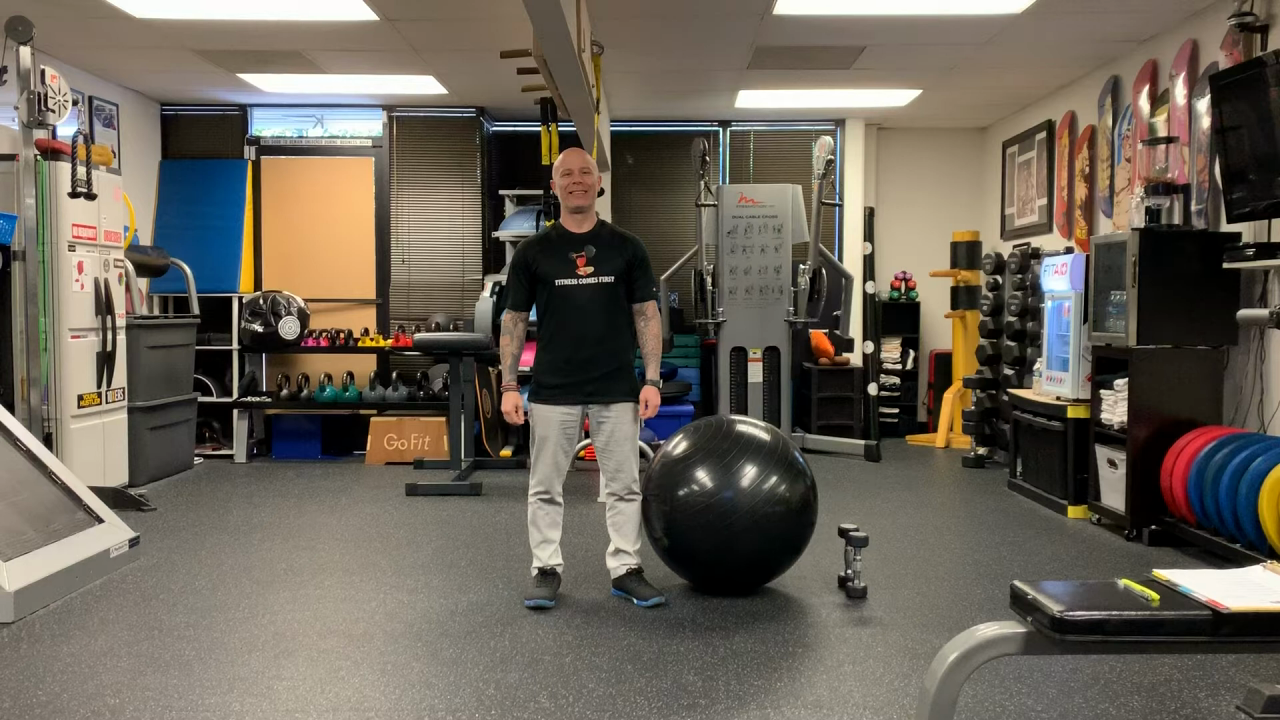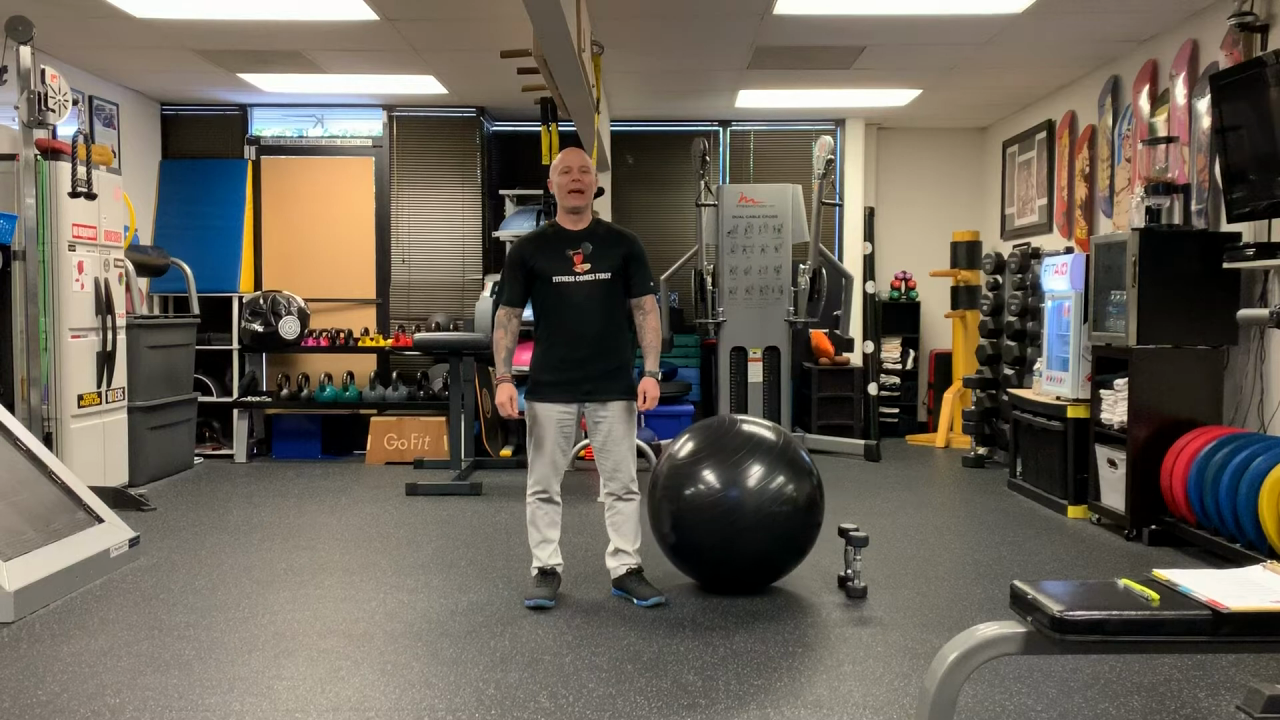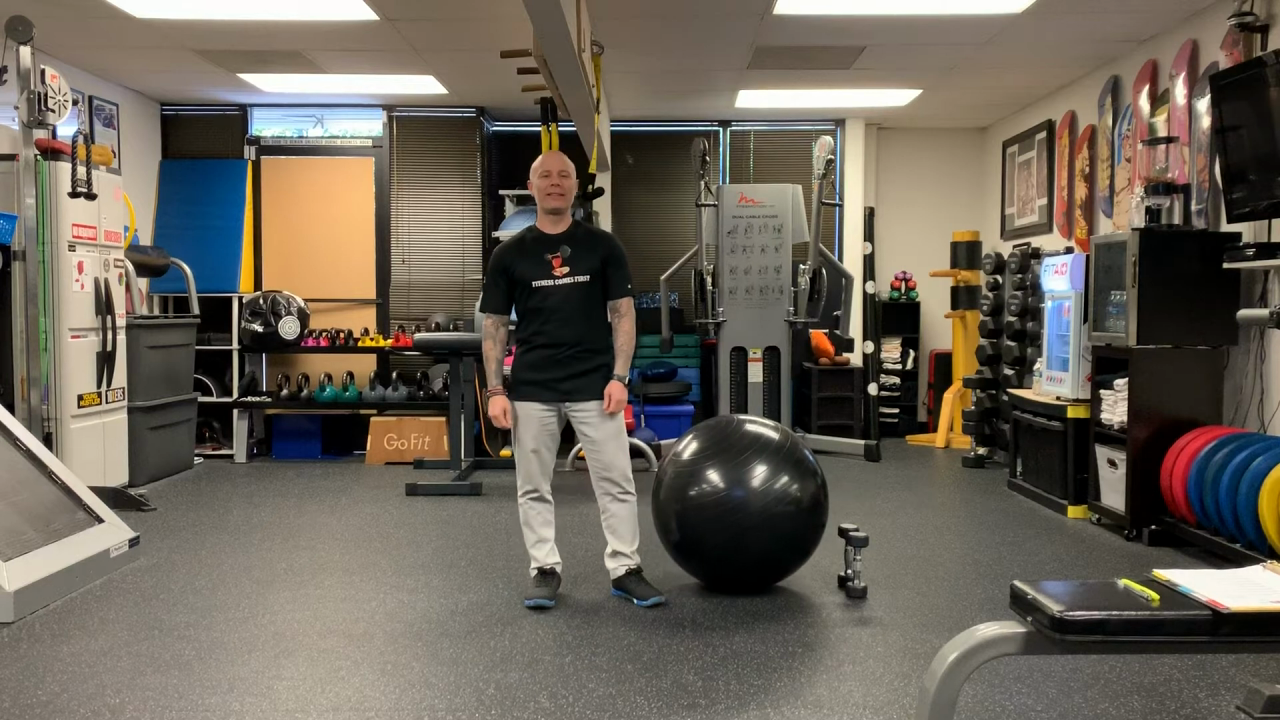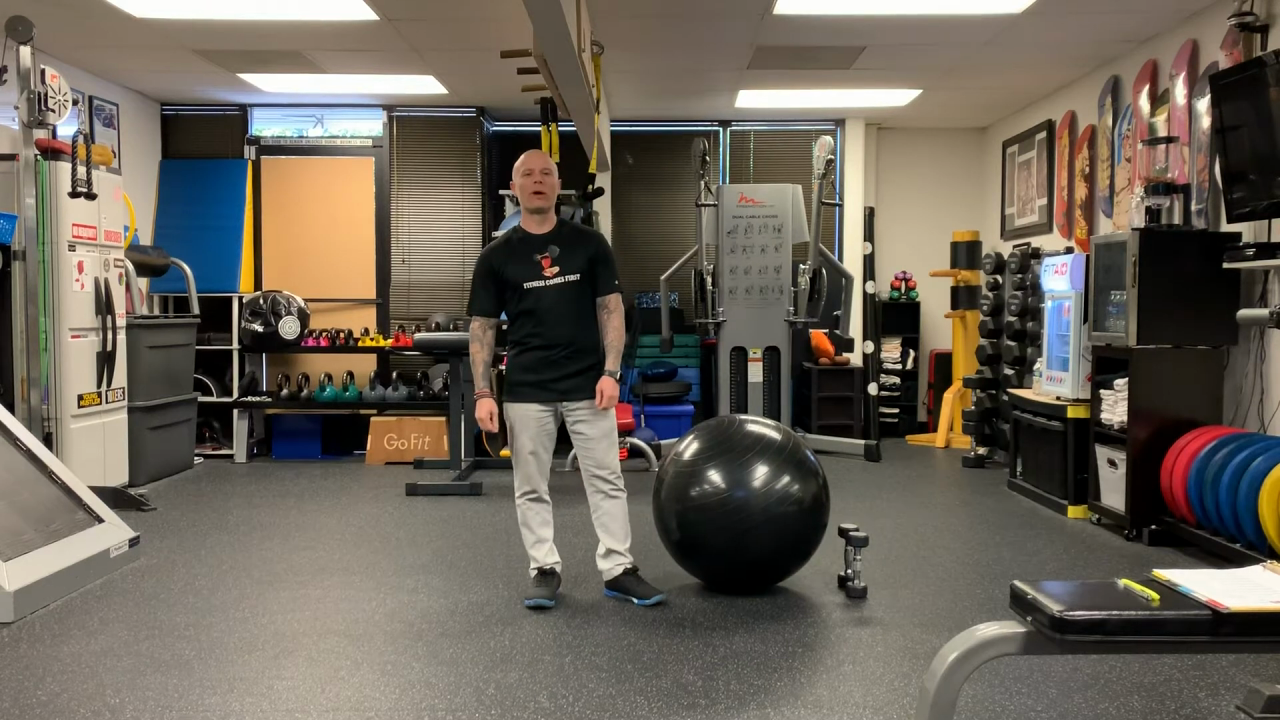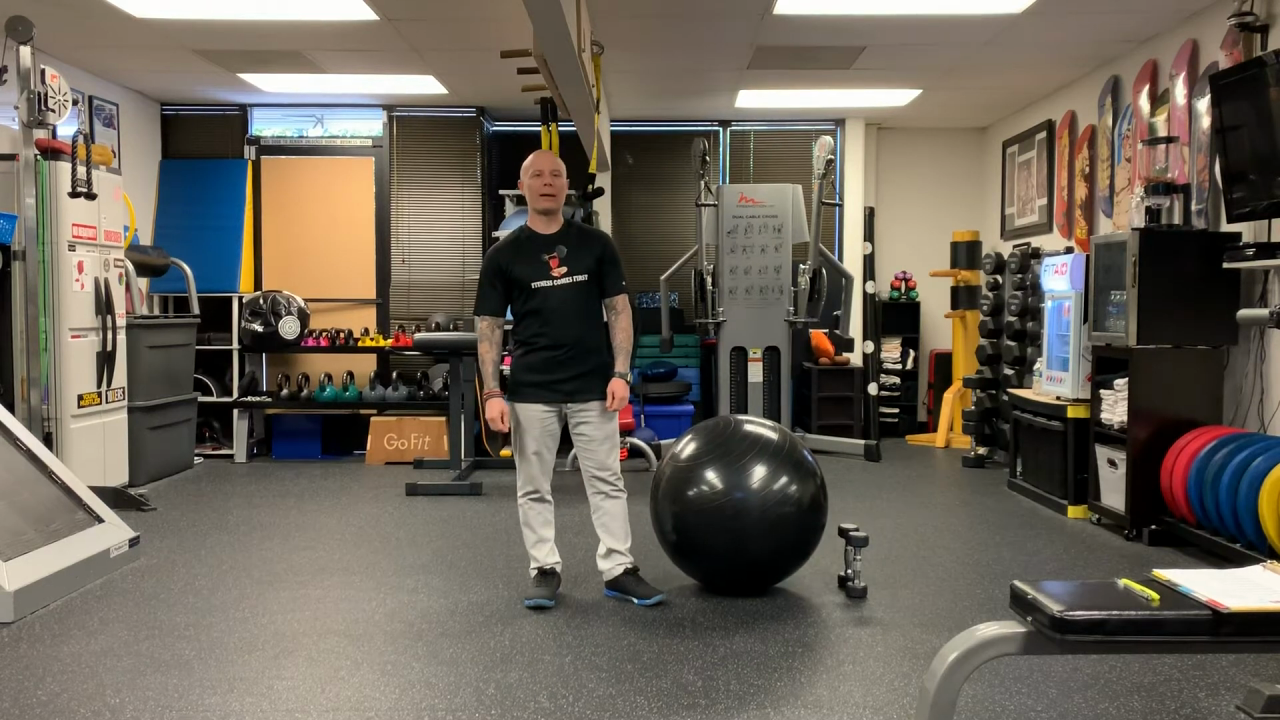
dt=0.5s
person 1, frame 1
left shoulder: (627, 247)
right shoulder: (533, 251)
left elbow: (646, 315)
right elbow: (514, 320)
left wrist: (652, 378)
right wrist: (508, 385)
left hip: (616, 390)
right hip: (552, 391)
left knee: (623, 484)
right knee: (545, 486)
left ankle: (625, 568)
right ankle: (546, 569)
person 1, frame 2
left shoulder: (624, 244)
right shoulder: (529, 249)
left elbow: (646, 309)
right elbow: (508, 316)
left wrist: (650, 370)
right wrist: (503, 377)
left hip: (613, 387)
right hip: (549, 389)
left knee: (622, 484)
right knee: (544, 485)
left ankle: (626, 568)
right ankle: (546, 569)
person 1, frame 3
left shoulder: (603, 246)
right shoulder: (509, 254)
left elbow: (622, 313)
right elbow: (494, 324)
left wrist: (619, 376)
right wrist: (495, 389)
left hip: (594, 386)
right hip: (532, 390)
left knee: (616, 483)
right knee: (534, 486)
left ankle: (625, 568)
right ankle: (545, 568)
person 1, frame 4
left shoulder: (589, 243)
right shoulder: (497, 256)
left elbow: (611, 309)
right elbow: (482, 327)
left wrist: (610, 371)
right wrist: (483, 391)
left hip: (586, 385)
right hip: (527, 391)
left knee: (606, 480)
right knee: (532, 486)
left ankle: (618, 569)
right ankle: (545, 569)
person 1, frame 5
left shoulder: (596, 243)
right shoulder: (503, 255)
left elbow: (618, 310)
right elbow: (489, 326)
left wrist: (621, 372)
right wrist: (492, 392)
left hip: (592, 388)
right hip: (532, 392)
left knee: (607, 481)
right knee: (534, 486)
left ankle: (618, 568)
right ankle: (545, 569)
